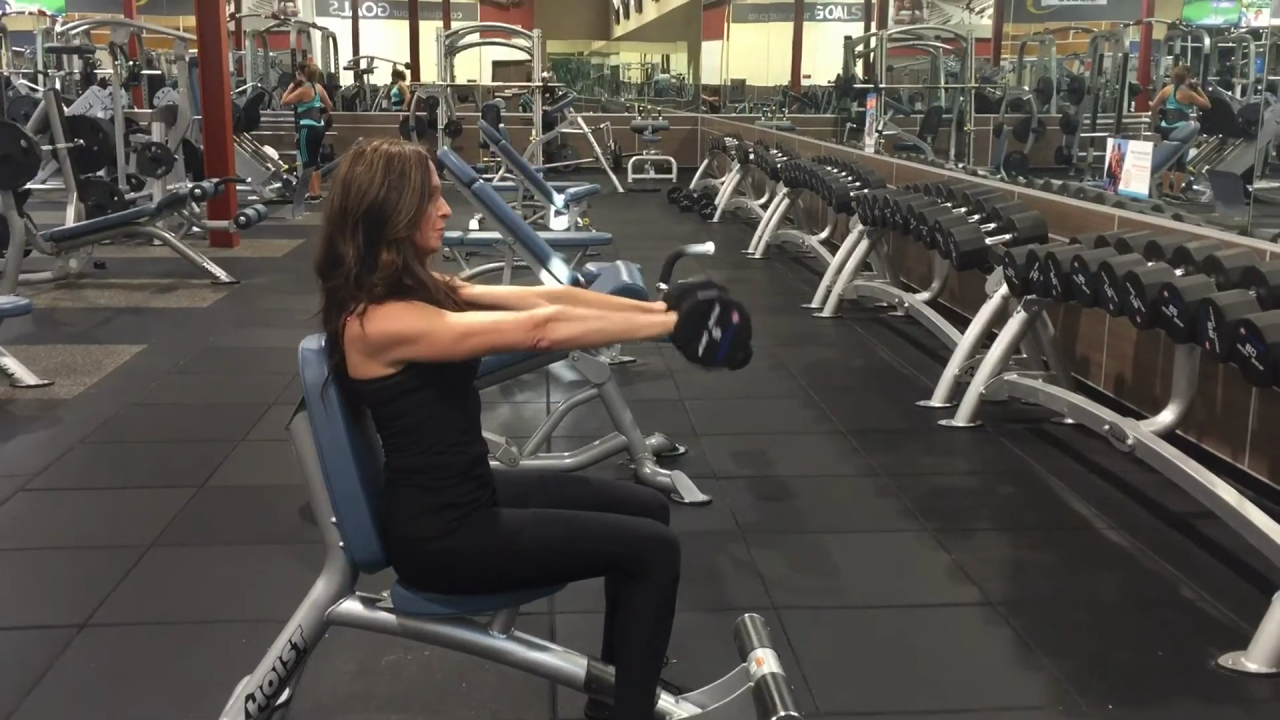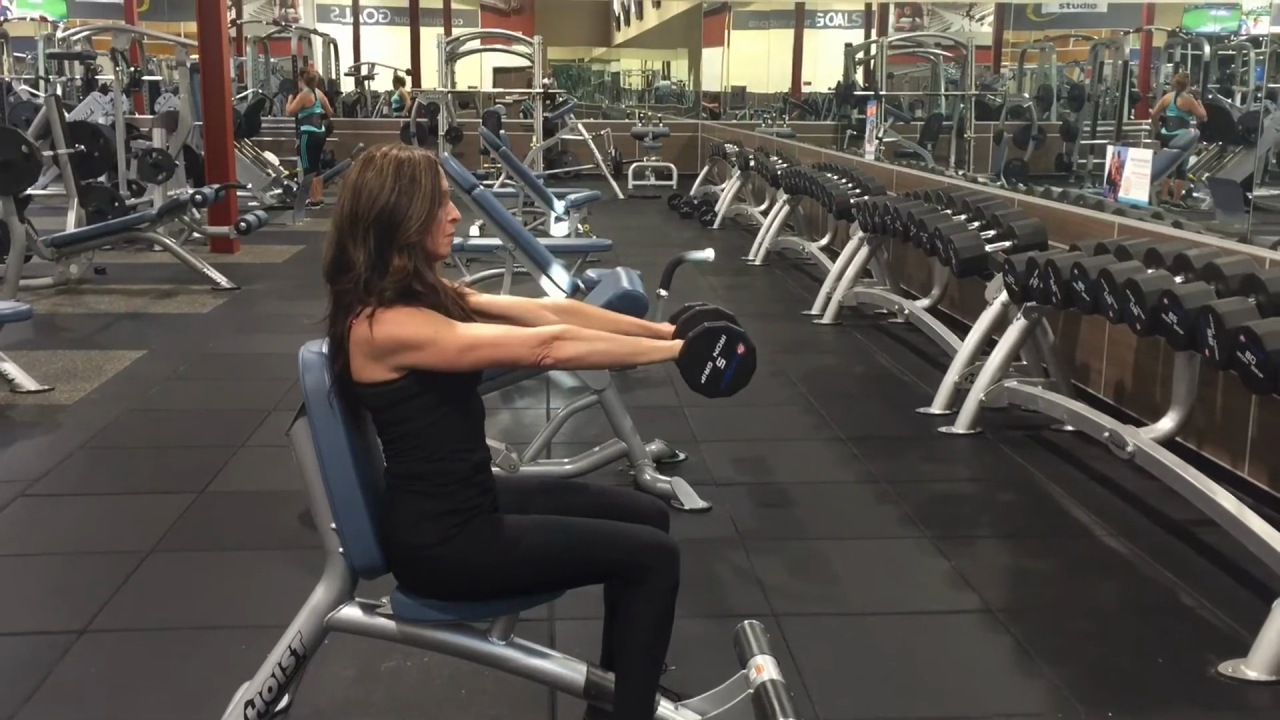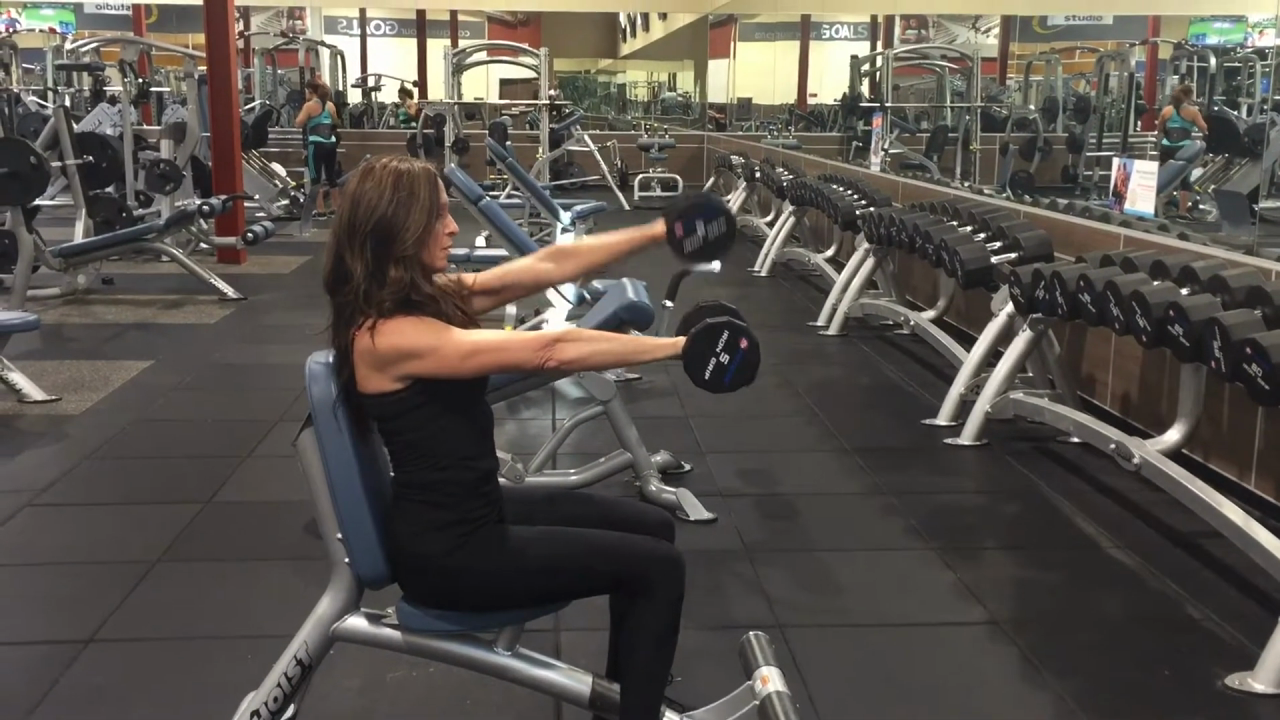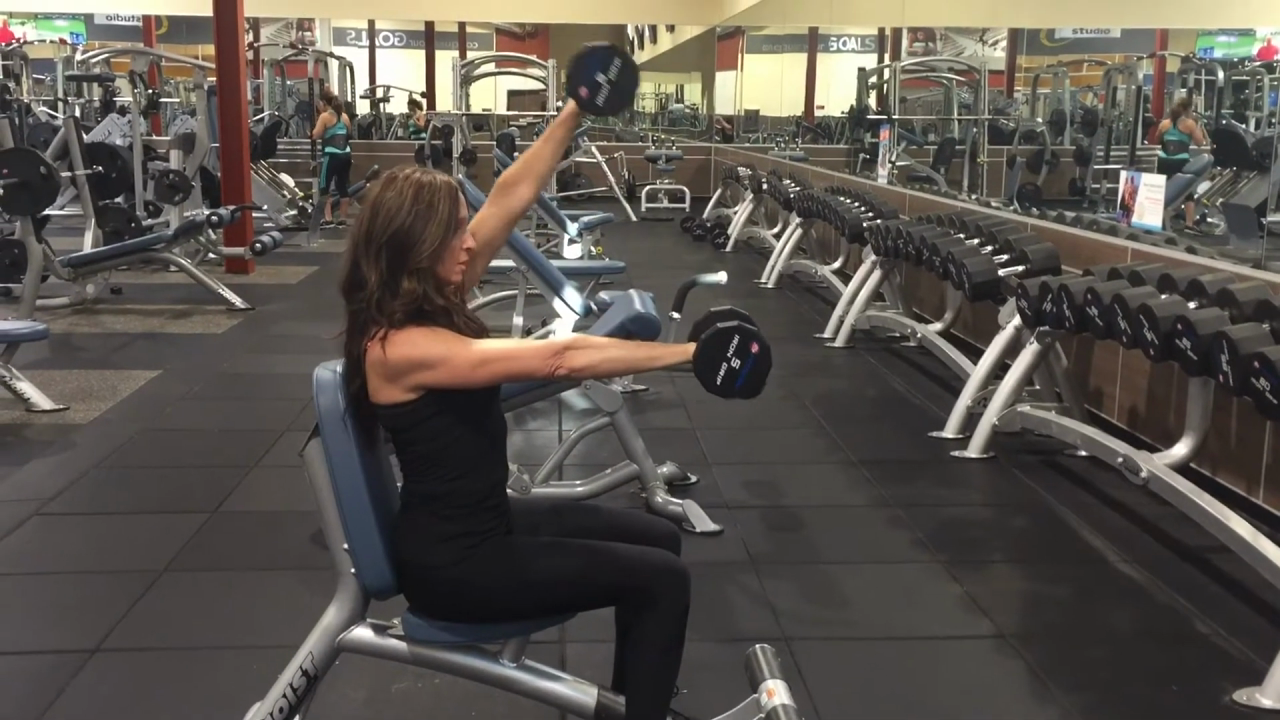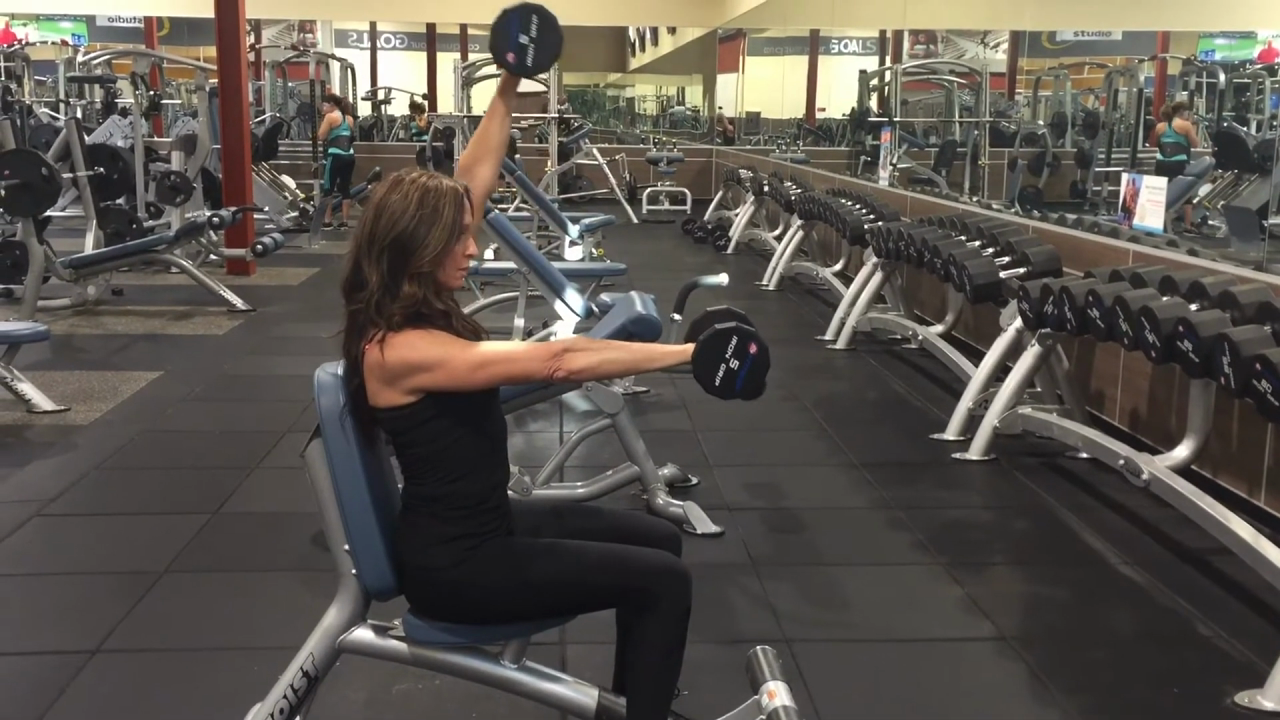
dt=0.4s
person 1, frame 1
left shoulder: (415, 290)
right shoulder: (380, 322)
left elbow: (543, 297)
right elbow: (540, 329)
left wrist: (660, 308)
right wrist: (672, 322)
left hip: (470, 493)
right hip: (441, 534)
left knee: (647, 508)
right knee: (653, 548)
person 1, frame 2
left shoulder: (423, 295)
right shoulder: (384, 325)
left elbow: (547, 312)
right elbow: (546, 347)
left wrist: (660, 328)
right wrist: (675, 349)
left hip: (468, 499)
right hip: (440, 539)
left knee: (646, 516)
right knee: (653, 556)
person 1, frame 3
left shoulder: (429, 297)
right shoulder: (386, 336)
left elbow: (548, 264)
right elbow: (548, 349)
left wrist: (655, 233)
right wrist: (679, 345)
left hip: (476, 509)
right hip: (447, 549)
left knee: (651, 528)
right knee: (657, 567)
person 1, frame 4
left shoulder: (434, 300)
right shoulder: (400, 347)
left elbow: (512, 197)
right elbow: (558, 359)
left wrist: (571, 117)
right wrist: (687, 352)
left hip: (484, 521)
right hip: (453, 561)
left knee: (658, 540)
right knee: (663, 578)
person 1, frame 5
left shoulder: (420, 307)
right shoulder: (399, 349)
left elbow: (476, 179)
right elbow: (555, 361)
left wrist: (506, 90)
right wrist: (686, 353)
left hip: (483, 522)
right hip: (453, 561)
left knee: (658, 540)
right knee: (664, 581)
